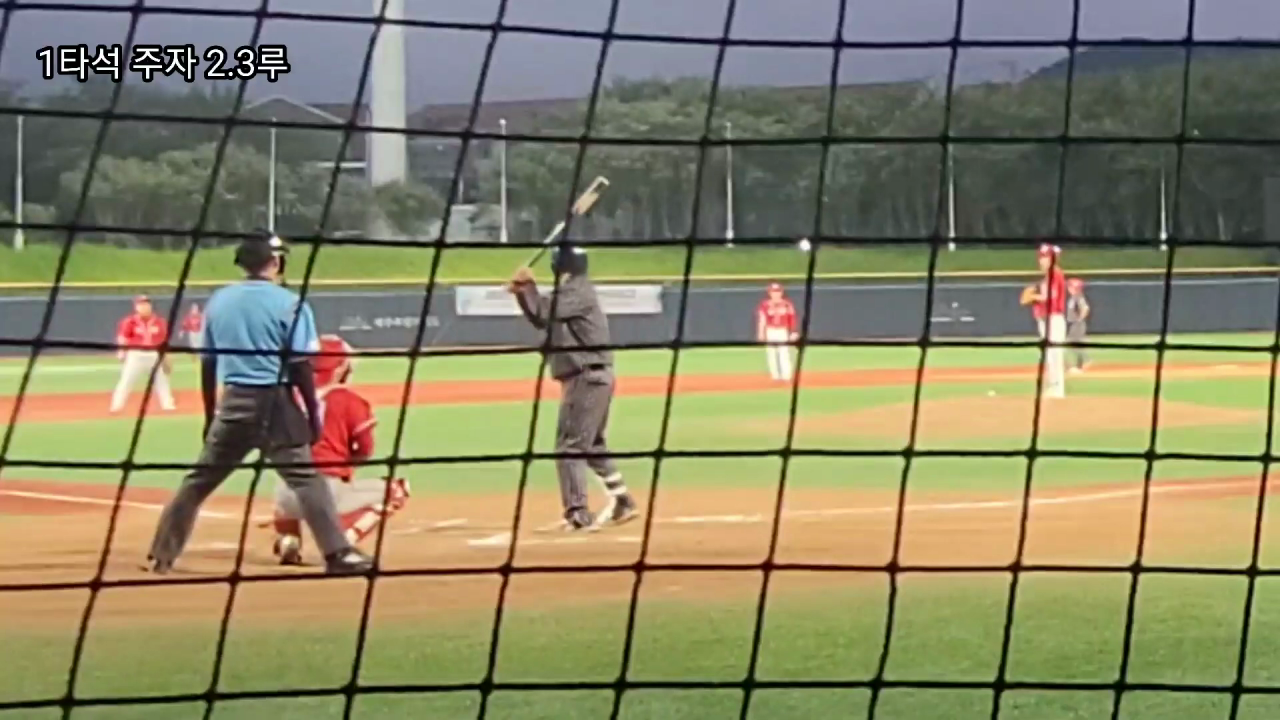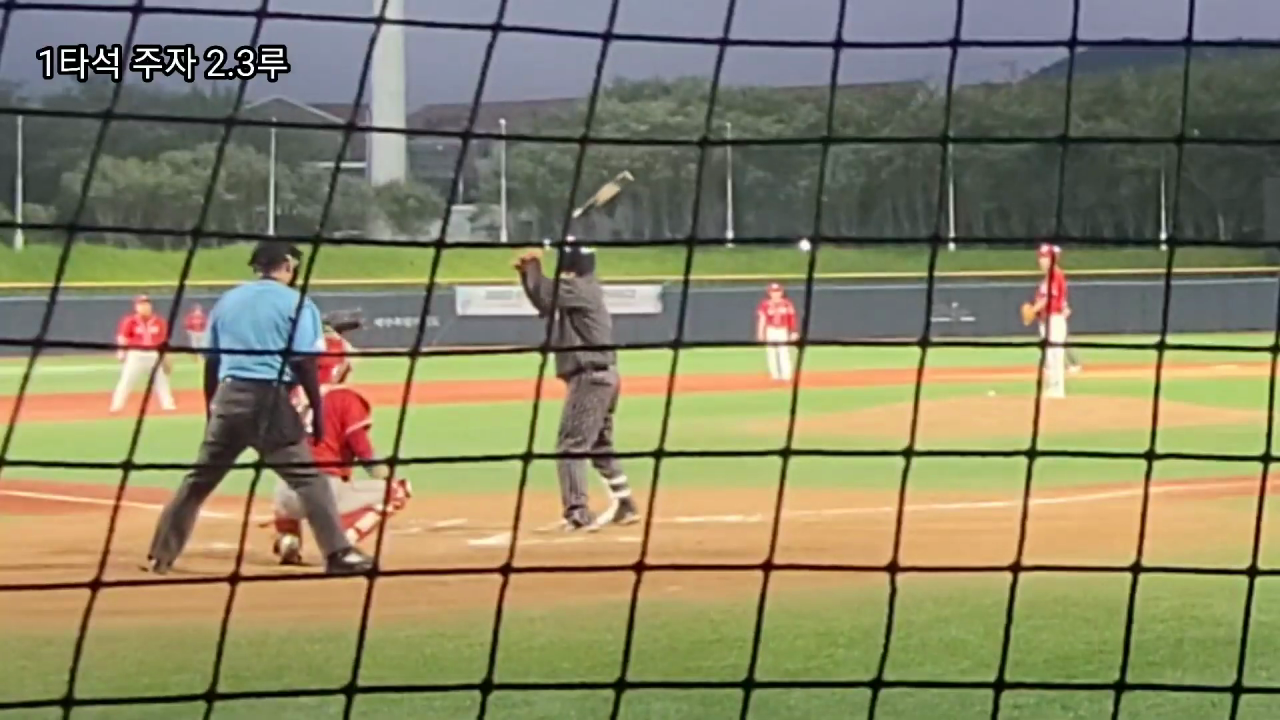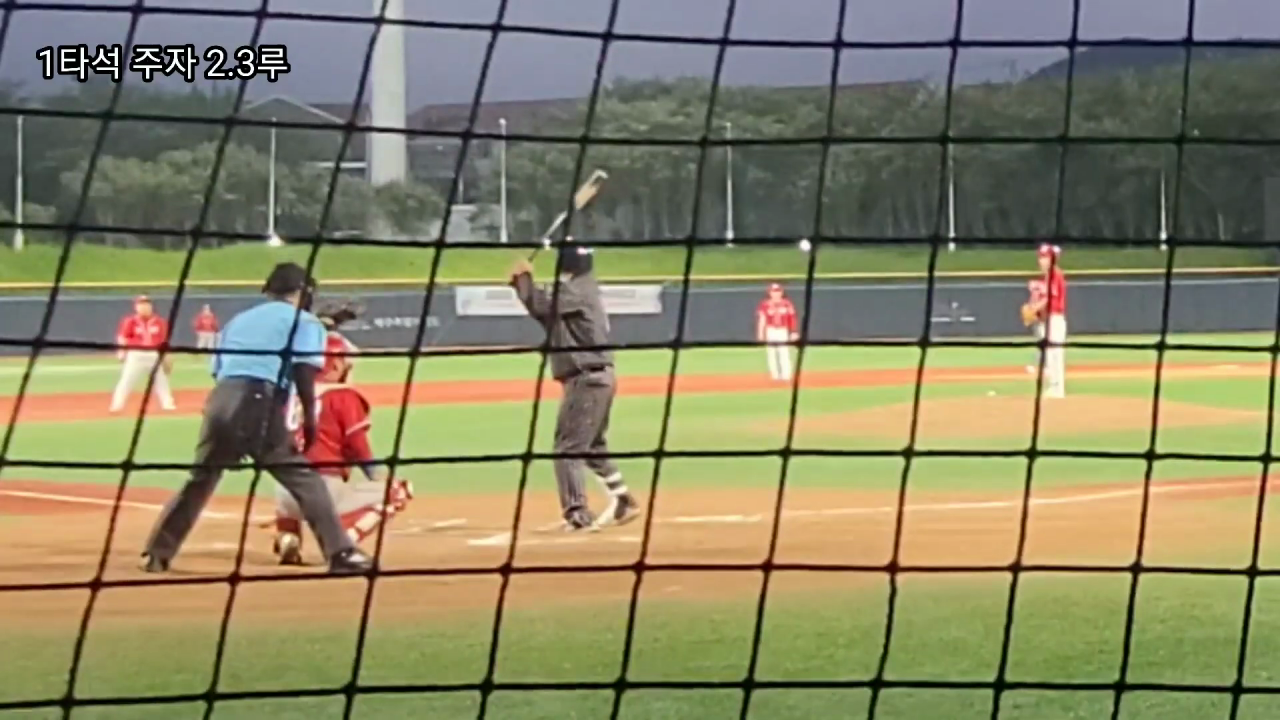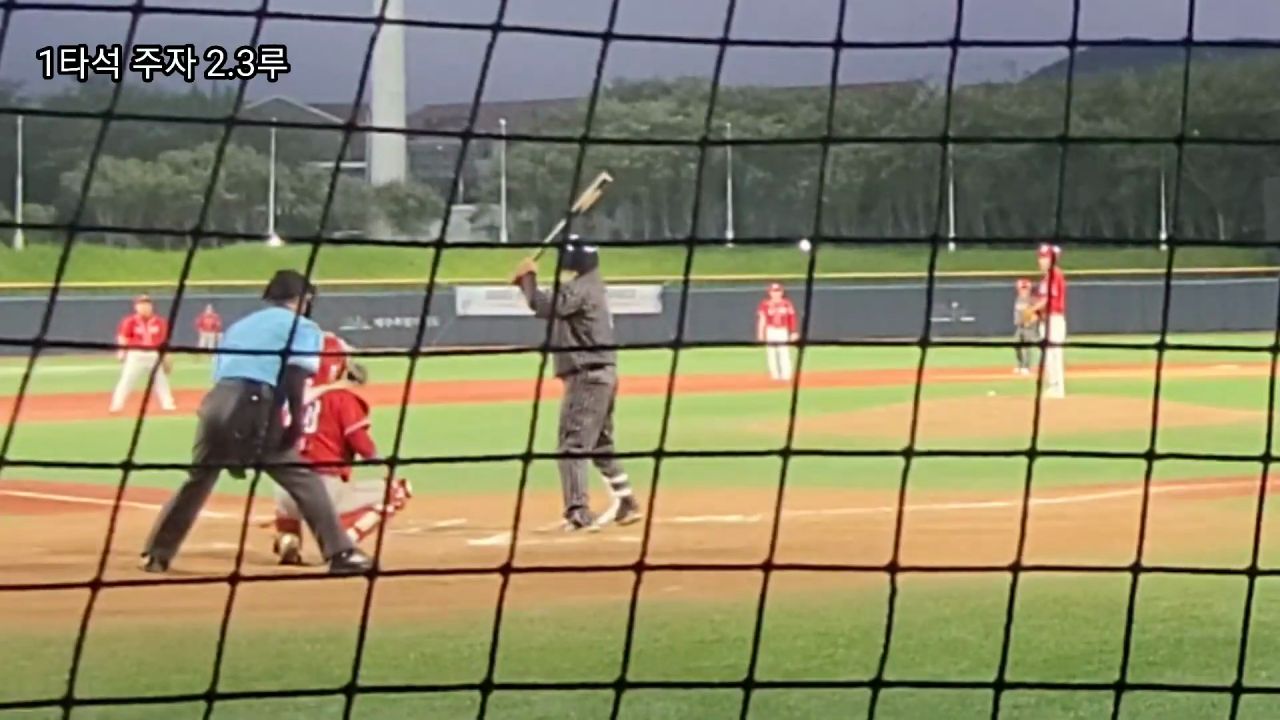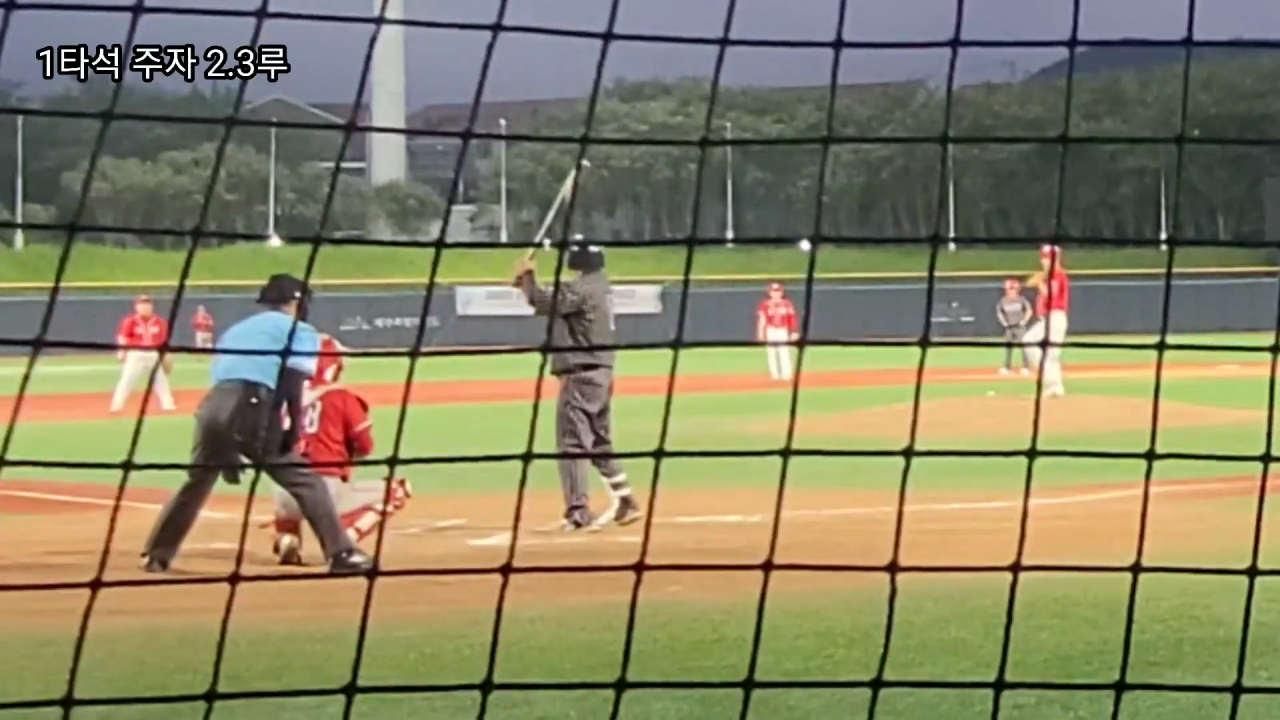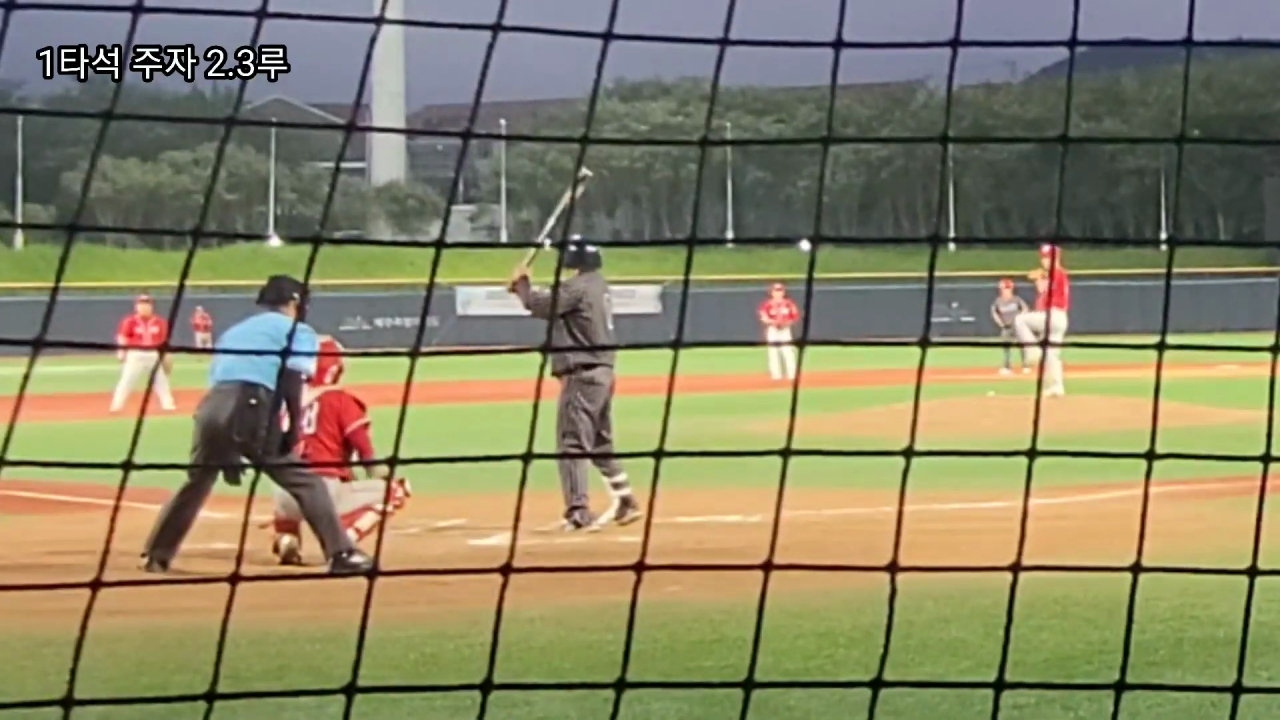
dt=0.5s
person 1, frame 1
left shoulder: (217, 301)
right shoulder: (289, 303)
left elbow: (208, 365)
right elbow: (300, 366)
left wrist: (210, 416)
right wrist: (313, 413)
left hip: (232, 404)
right hip: (274, 403)
left knee: (200, 480)
right knee: (306, 478)
left ankle: (160, 555)
right ankle: (338, 553)
person 1, frame 2
left shoulder: (226, 301)
right shoulder: (297, 303)
left elbow: (211, 363)
right elbow: (304, 364)
left wrist: (211, 413)
right wrist: (318, 412)
left hip: (229, 399)
right hip: (270, 400)
left knee: (198, 481)
right knee: (309, 478)
left ankle: (160, 555)
right ankle: (339, 553)
person 1, frame 3
left shoulder: (239, 319)
right shoulder: (304, 321)
right elbow: (303, 368)
left wrist: (232, 440)
right wrist: (310, 417)
left hip: (220, 400)
right hip: (259, 402)
left knee: (199, 481)
right knee: (305, 480)
left ankle: (156, 554)
right ankle: (340, 553)
person 1, frame 4
left shoulder: (239, 325)
right shoulder: (302, 326)
right elbow: (294, 370)
left wrist: (233, 449)
right wrist: (296, 419)
left hip: (216, 402)
right hip: (255, 405)
left knee: (197, 481)
right knee: (304, 481)
left ankle: (155, 555)
right ankle: (340, 554)
person 1, frame 5
left shoulder: (234, 330)
right shoulder: (298, 329)
right elbow: (292, 375)
left wrist: (228, 452)
right wrist: (295, 423)
left hip: (213, 406)
right hip: (252, 407)
left knee: (197, 482)
right knee: (305, 480)
left ankle: (156, 555)
right ankle: (341, 553)
person 1, frame 6
left shoulder: (233, 331)
right shoulder: (296, 330)
right elbow: (291, 377)
left wrist: (228, 453)
right wrist: (294, 425)
left hip: (212, 407)
right hip: (251, 409)
left knee: (196, 483)
right knee: (305, 481)
left ankle: (155, 556)
right ankle: (341, 554)
person 2, frame 1
left shoulder: (576, 291)
right shoulder: (574, 291)
left elbow: (545, 311)
right elbow: (540, 319)
left wrist: (529, 284)
right wrist: (521, 293)
left hip: (586, 378)
right hip: (595, 376)
left knee: (570, 447)
right knee: (593, 445)
left ankle: (579, 514)
right ankle: (622, 502)
person 2, frame 2
left shoulder: (581, 288)
right shoulder: (580, 288)
left elbow: (544, 292)
right elbow: (544, 303)
left wrist: (534, 264)
right wrist: (526, 272)
left hip: (590, 378)
right hip: (601, 377)
left knee: (570, 447)
right knee: (600, 446)
left ankle: (578, 514)
right ankle: (624, 506)
person 2, frame 3
left shoulder: (576, 290)
right shoulder: (582, 289)
left elbow: (540, 305)
right elbow: (547, 316)
left wrist: (525, 277)
right wrist: (521, 285)
left hip: (586, 379)
right hip: (599, 377)
left knee: (568, 448)
right knee: (593, 446)
left ankle: (578, 515)
right ankle: (623, 501)
person 2, frame 4
left shoulder: (579, 288)
right shoulder: (589, 285)
left elbow: (544, 307)
right elbow: (553, 307)
left wrist: (529, 276)
right wrist: (526, 283)
left hip: (587, 377)
right hip: (602, 374)
left knee: (573, 446)
right knee: (602, 445)
left ankle: (579, 513)
right ankle: (626, 504)
person 2, frame 5
left shoulder: (581, 287)
right shoulder: (598, 283)
left elbow: (543, 303)
right elbow: (556, 303)
left wrist: (527, 274)
right wrist: (526, 283)
left hip: (581, 375)
right hip: (600, 373)
left knee: (571, 444)
right knee: (599, 443)
left ankle: (579, 512)
right ankle: (625, 502)
person 2, frame 6
left shoulder: (577, 287)
right shoulder: (596, 284)
left elbow: (538, 305)
right elbow: (552, 305)
left wrist: (522, 281)
right wrist: (522, 289)
left hip: (582, 375)
right hip: (601, 373)
left knee: (571, 444)
right knee: (600, 443)
left ankle: (579, 513)
right ankle: (626, 503)
person 3, frame 1
right shoulder: (346, 398)
right elbow: (366, 449)
right wrist: (346, 460)
left hip: (287, 494)
right hip: (327, 491)
right knee: (395, 491)
left ankle: (287, 540)
person 3, frame 2
left shoulder: (294, 394)
right shoulder: (344, 397)
right elbow: (362, 449)
right wrist: (381, 472)
left hip: (287, 494)
right knee: (396, 491)
left ankle: (288, 541)
person 3, frame 3
left shoulder: (292, 391)
right shoulder: (344, 396)
right elbow: (358, 448)
right wrist: (379, 480)
left hip: (288, 492)
right hip: (325, 489)
right knee: (398, 491)
left ankle: (288, 539)
person 3, frame 4
right shoulder: (342, 397)
right elbow: (361, 443)
left hip: (287, 493)
right hip: (325, 490)
right knee: (397, 491)
left ankle: (287, 539)
person 3, frame 5
right shoulder: (341, 397)
right elbow: (365, 446)
right wrist: (347, 455)
left hip: (286, 494)
right hip: (325, 490)
right knee: (396, 492)
left ankle: (287, 540)
person 3, frame 6
right shoulder: (339, 399)
right elbow: (361, 442)
right wrist: (373, 470)
left hip: (285, 495)
right hip: (324, 491)
right knee: (396, 491)
left ankle: (286, 539)
